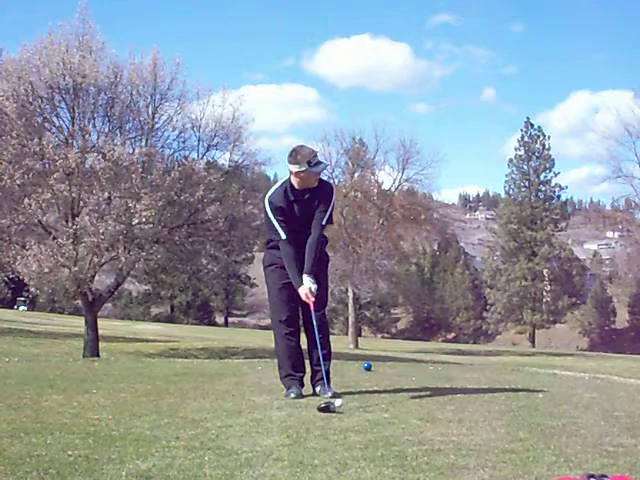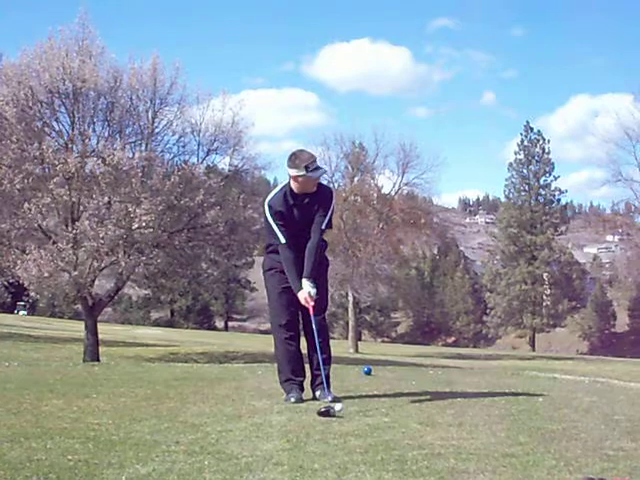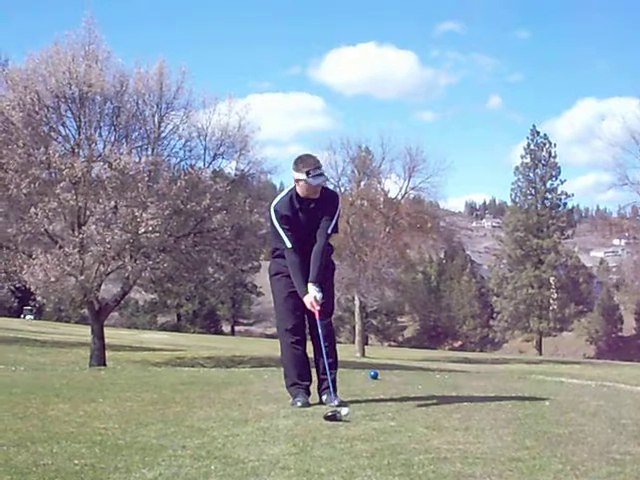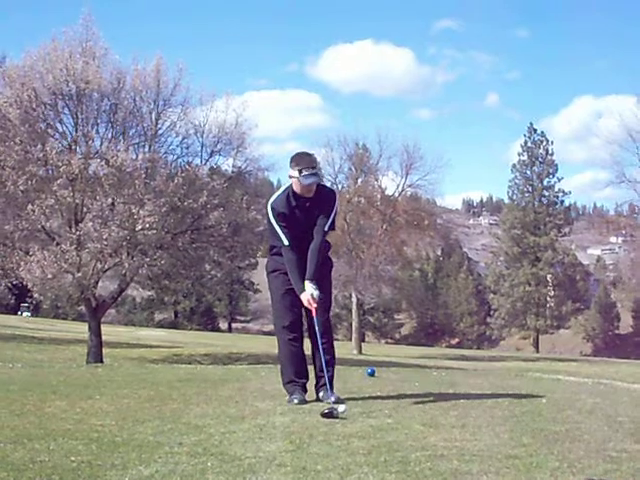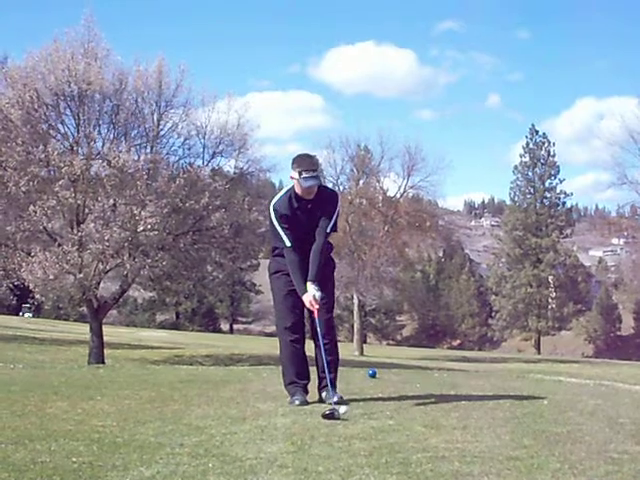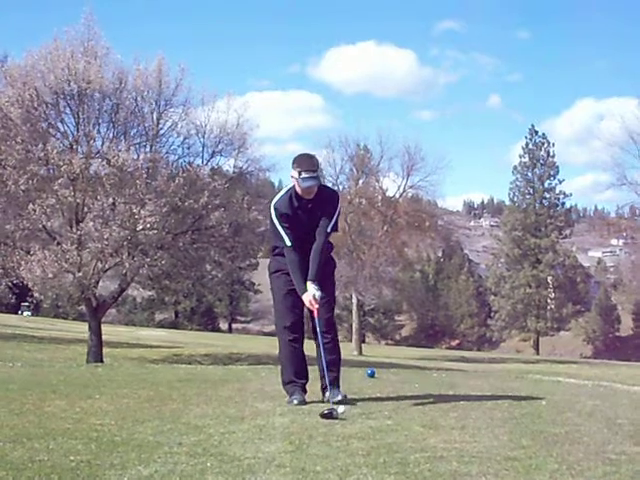
dt=0.1s
person 1, frame 1
left shoulder: (325, 190)
right shoulder: (274, 198)
left elbow: (317, 233)
right elbow: (285, 243)
left wrist: (309, 275)
right wrist: (299, 283)
left hip: (313, 259)
right hip: (280, 259)
left knee: (317, 317)
right knee: (285, 319)
left ankle: (321, 380)
right ankle: (292, 381)
person 1, frame 2
left shoulder: (324, 195)
right shoulder: (274, 202)
left elbow: (316, 238)
right elbow: (285, 247)
left wrist: (308, 280)
right wrist: (298, 287)
left hip: (313, 263)
right hip: (280, 263)
left knee: (317, 322)
right knee: (284, 324)
left ankle: (321, 385)
right ankle: (292, 385)
person 1, frame 3
left shoulder: (330, 199)
right shoulder: (280, 206)
left elbow: (322, 242)
right elbow: (291, 251)
left wrist: (314, 284)
right wrist: (304, 291)
left hip: (319, 267)
right hip: (286, 268)
left knee: (324, 326)
right knee: (291, 328)
left ankle: (327, 389)
right ankle: (299, 390)
person 1, frame 4
left shoulder: (327, 197)
right shoulder: (277, 203)
left elbow: (319, 239)
right elbow: (287, 248)
left wrist: (311, 281)
right wrist: (300, 289)
left hip: (317, 264)
right hip: (283, 265)
left knee: (321, 323)
right knee: (288, 325)
left ankle: (325, 386)
right ankle: (295, 387)
person 1, frame 5
left shoulder: (330, 198)
right shoulder: (279, 205)
left elbow: (321, 241)
right elbow: (290, 250)
left wrist: (312, 282)
right wrist: (302, 289)
left hip: (319, 265)
right hip: (285, 267)
left knee: (325, 323)
right knee: (289, 326)
left ankle: (328, 386)
right ankle: (296, 388)
person 1, frame 6
left shoulder: (330, 197)
right shoulder: (280, 204)
left elbow: (321, 240)
right elbow: (290, 249)
left wrist: (312, 282)
right wrist: (302, 289)
left hip: (320, 264)
right hip: (285, 266)
left knee: (326, 323)
right knee: (289, 326)
left ankle: (331, 385)
right ankle: (295, 388)
